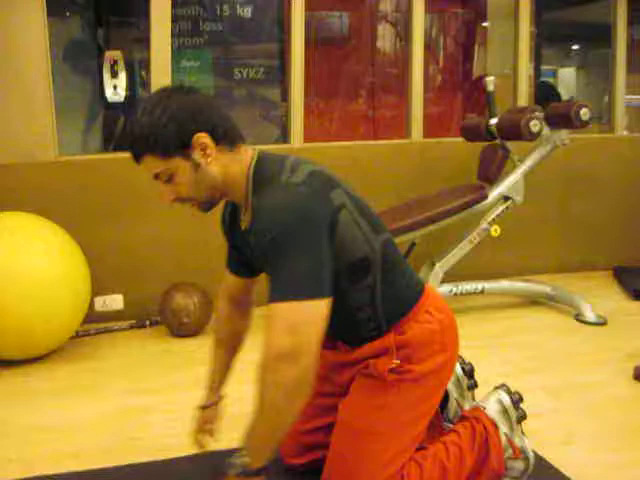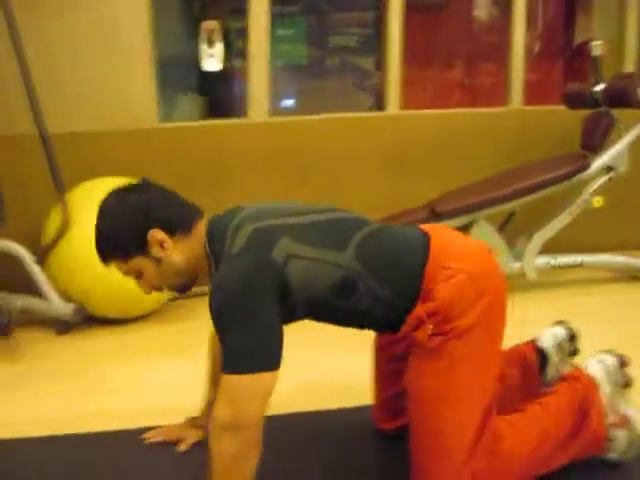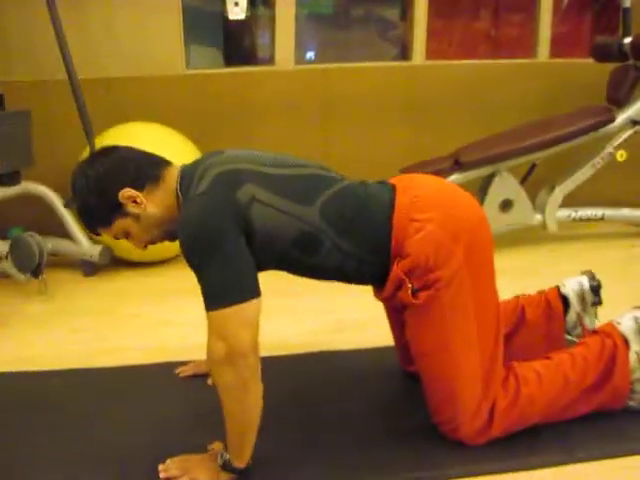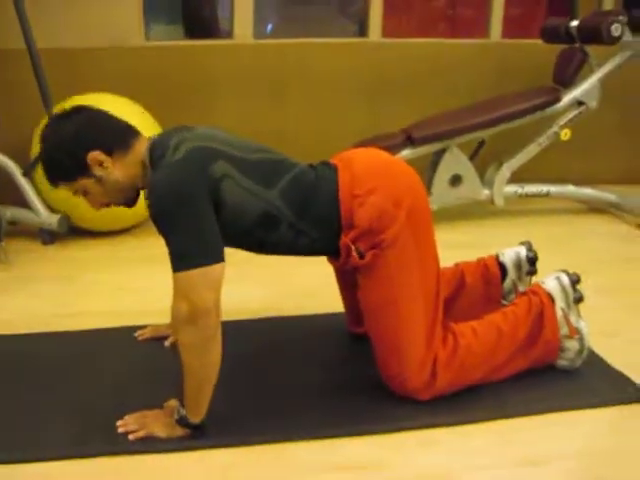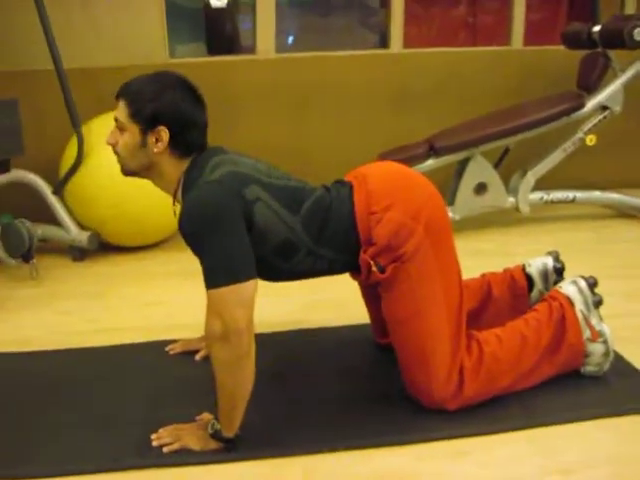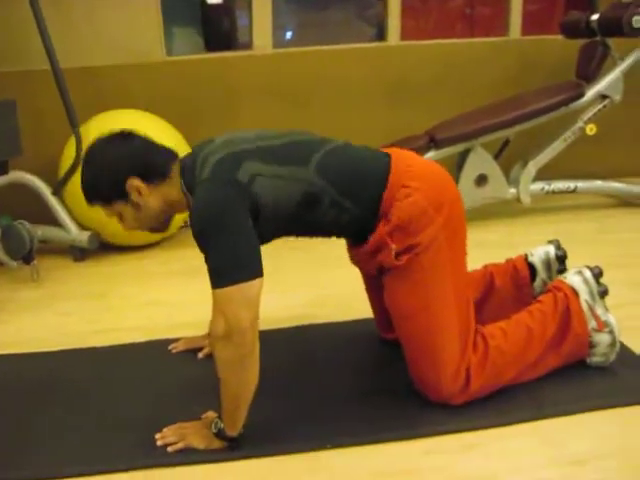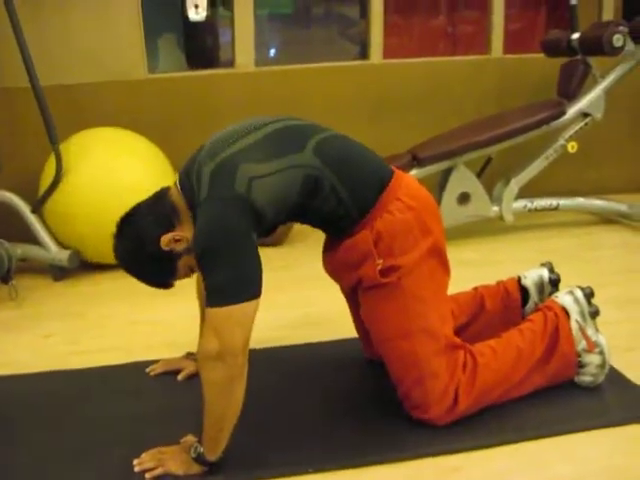
dt=0.7s
person 1, frame 1
left shoulder: (290, 205)
right shoulder: (240, 208)
left elbow: (288, 353)
right elbow: (233, 302)
right wrist: (212, 396)
left hip: (407, 343)
right hip: (350, 338)
left ankle: (489, 435)
right ankle: (437, 400)
person 1, frame 2
left shoulder: (240, 275)
right shoulder: (232, 238)
left elbow: (238, 424)
right elbow: (228, 344)
right wrist: (202, 418)
left hip: (453, 292)
right hip: (432, 269)
right knee: (393, 419)
left ankle: (588, 399)
right ankle: (534, 363)
person 1, frame 3
left shoulder: (202, 219)
right shoulder: (211, 180)
left elbow: (237, 352)
right wrist: (223, 356)
left hip: (433, 236)
right hip: (416, 206)
left knee: (470, 413)
right knee: (423, 358)
right ankle: (564, 306)
person 1, frame 4
left shoulder: (172, 185)
right shoulder: (173, 151)
left elbow: (202, 313)
left wrist: (187, 418)
right wrist: (182, 320)
left hip: (377, 206)
right hip: (361, 180)
left knee: (414, 372)
right knee: (369, 325)
left ankle: (547, 314)
right ankle: (500, 273)
person 1, frame 5
left shoulder: (205, 206)
right shoulder: (208, 171)
left elbow: (235, 330)
left wrist: (221, 431)
right wrist: (214, 334)
left hip: (395, 219)
right hip: (379, 194)
left knee: (442, 383)
right knee: (396, 335)
left ankle: (568, 319)
right ankle: (527, 283)
person 1, frame 6
left shoulder: (212, 203)
right shoulder: (203, 167)
left elbow: (239, 331)
left wrist: (224, 430)
right wrist: (220, 331)
left hip: (410, 207)
right hip: (393, 180)
left knee: (446, 376)
right knee: (399, 326)
left ankle: (571, 310)
right ankle: (530, 273)
person 1, frame 7
left shoulder: (220, 218)
right shoulder: (196, 182)
left elbow: (228, 352)
right elbow: (213, 277)
right wrist: (202, 353)
left hip: (391, 225)
right hip: (364, 220)
left knee: (435, 393)
right knee: (388, 344)
left ankle: (562, 329)
right ankle: (522, 295)
